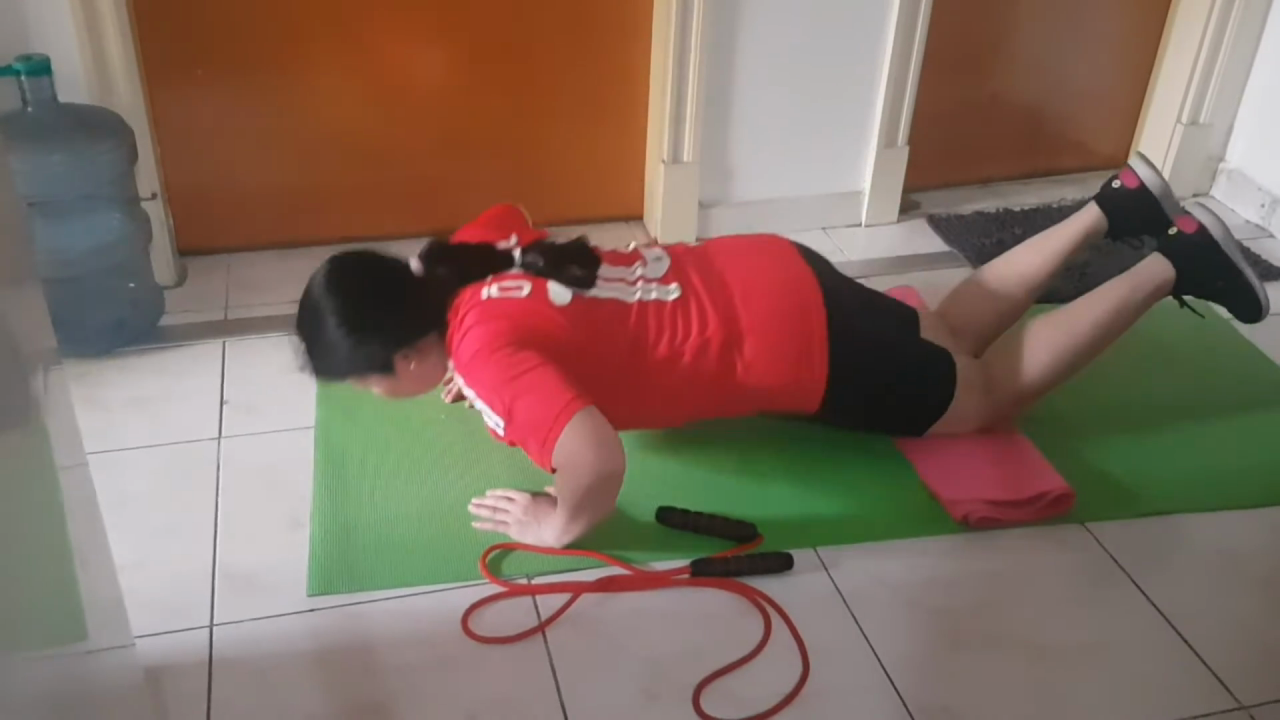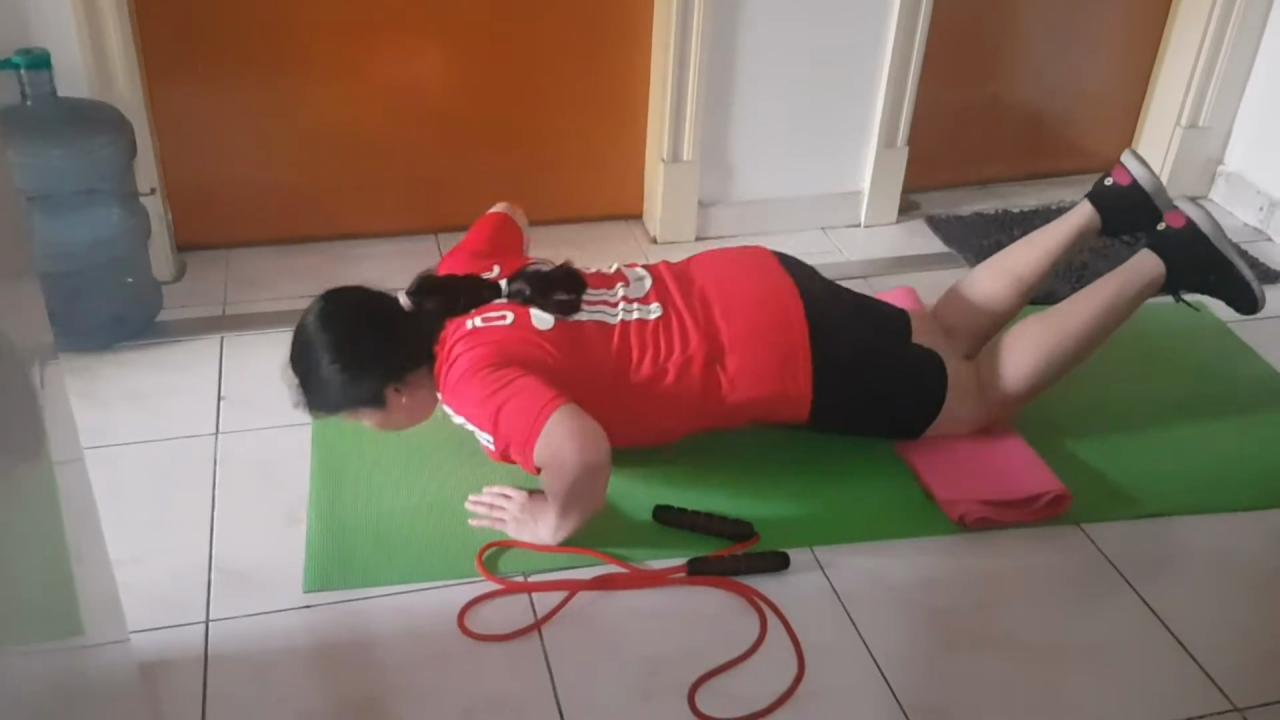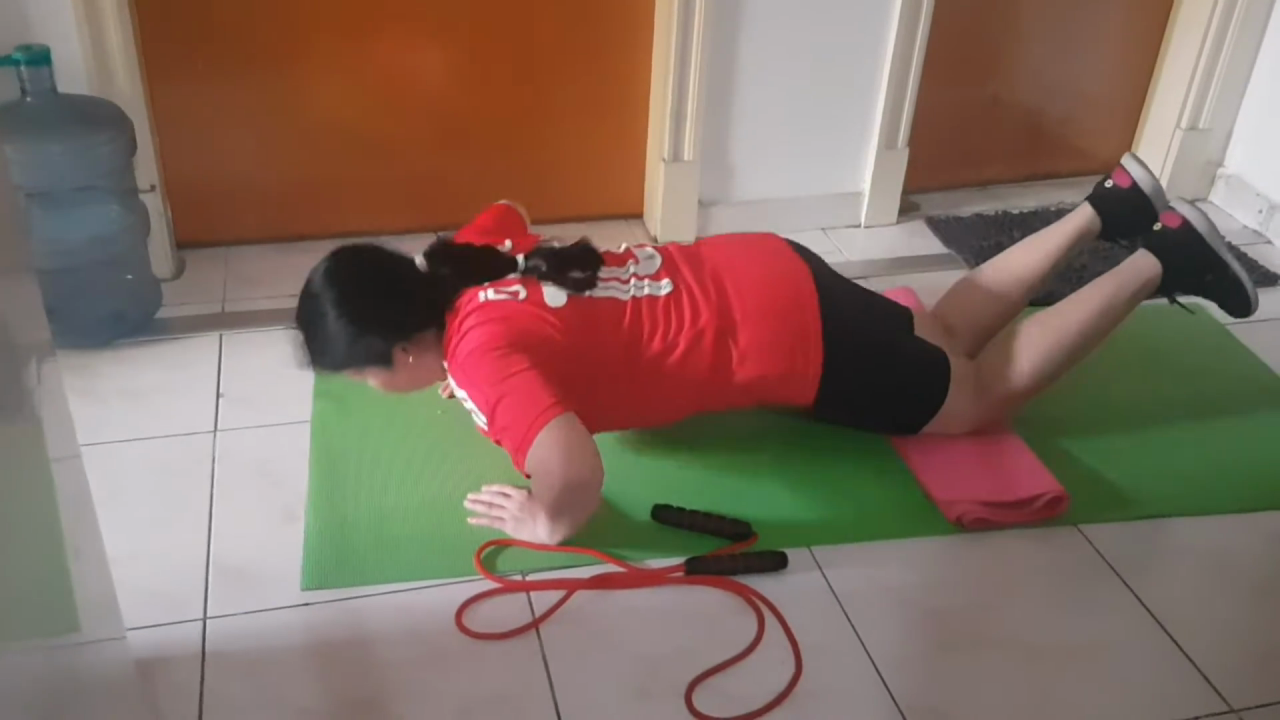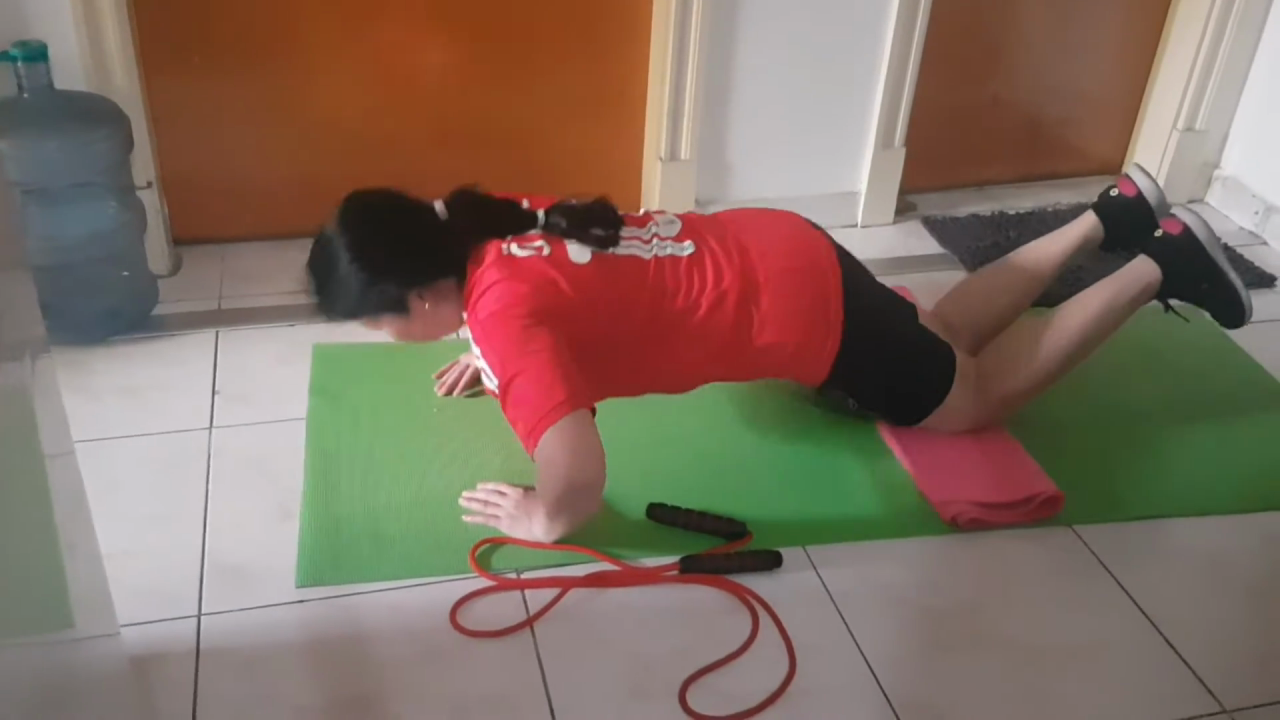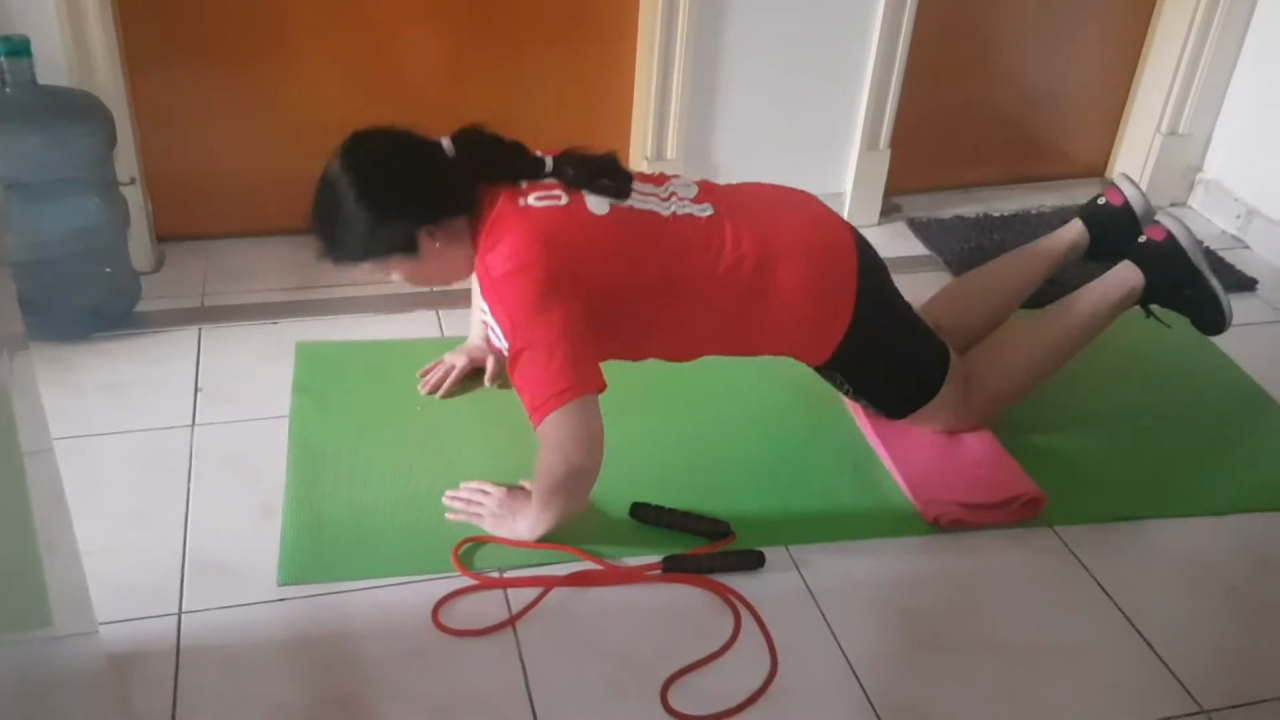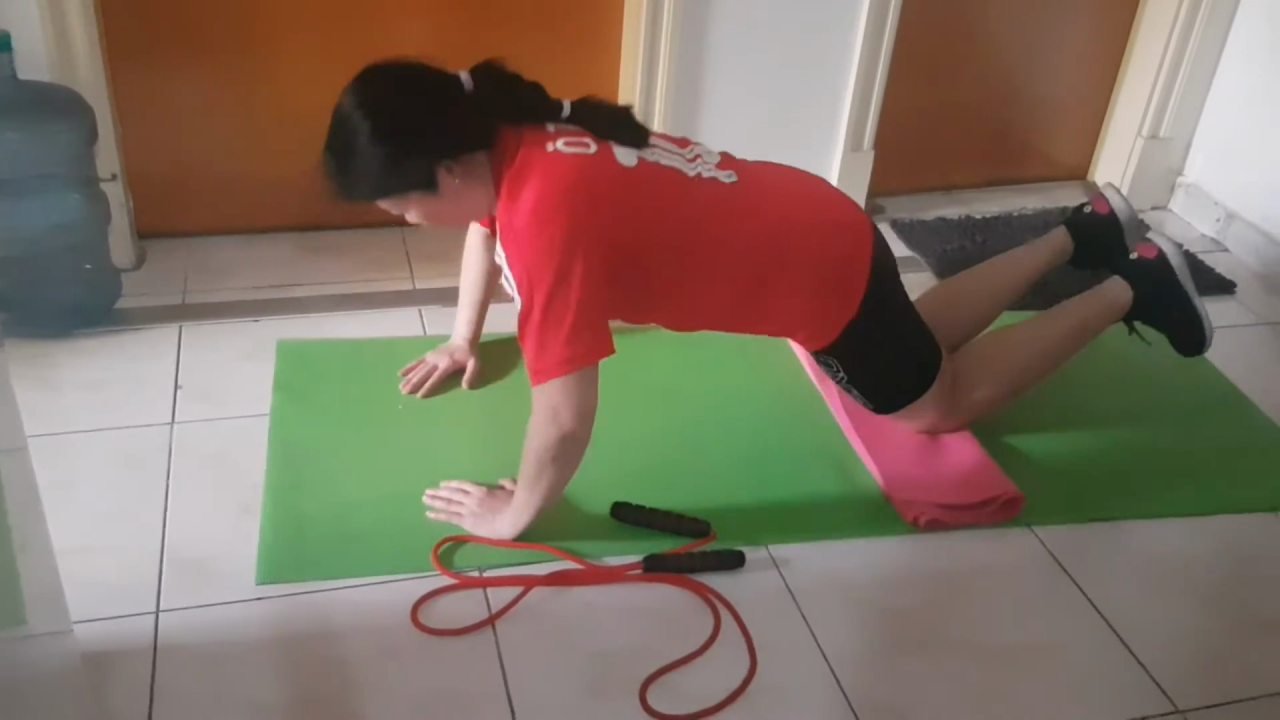
dt=0.2s
person 1, frame 1
left shoulder: (486, 352)
right shoulder: (464, 265)
left elbow: (598, 464)
right elbow: (515, 235)
left wrist: (558, 525)
left hip: (791, 345)
right hip: (764, 274)
left knee: (987, 394)
right knee: (954, 335)
left ankle: (1170, 265)
right ankle: (1114, 207)
person 1, frame 2
left shoulder: (470, 379)
right shoulder: (454, 291)
left elbow: (582, 454)
right elbow: (506, 215)
left wrist: (553, 521)
left hip: (772, 354)
right hip: (748, 286)
left knee: (981, 394)
right knee: (947, 335)
left ankle: (1160, 260)
right ankle: (1108, 205)
person 1, frame 3
left shoulder: (476, 356)
right shoulder: (459, 272)
left elbow: (574, 469)
left wrist: (546, 522)
left hip: (778, 337)
right hip: (757, 273)
left knee: (981, 395)
right knee: (950, 332)
left ankle: (1158, 259)
right ankle: (1109, 208)
person 1, frame 4
left shoulder: (502, 315)
right shoulder: (478, 229)
left elbow: (579, 472)
left wrist: (542, 520)
left hip: (797, 307)
right hip: (775, 252)
left knee: (980, 395)
right knee: (947, 334)
left ankle: (1157, 267)
right ankle: (1112, 217)
person 1, frame 5
left shoulder: (517, 269)
right shoulder: (487, 182)
left elbow: (577, 457)
left wrist: (529, 517)
right wrist: (484, 342)
left hip: (810, 284)
right hip: (782, 228)
left knee: (964, 400)
right knee: (936, 339)
left ankle: (1140, 270)
right ankle: (1096, 226)
person 1, frame 6
left shoulder: (543, 214)
right shoulder: (503, 135)
left elbow: (566, 420)
right elbow: (485, 230)
left wrist: (512, 513)
right wrist: (462, 342)
left hip: (824, 267)
right hip: (796, 217)
left knee: (947, 404)
right knee: (924, 344)
left ankle: (1125, 288)
right ankle: (1081, 234)
